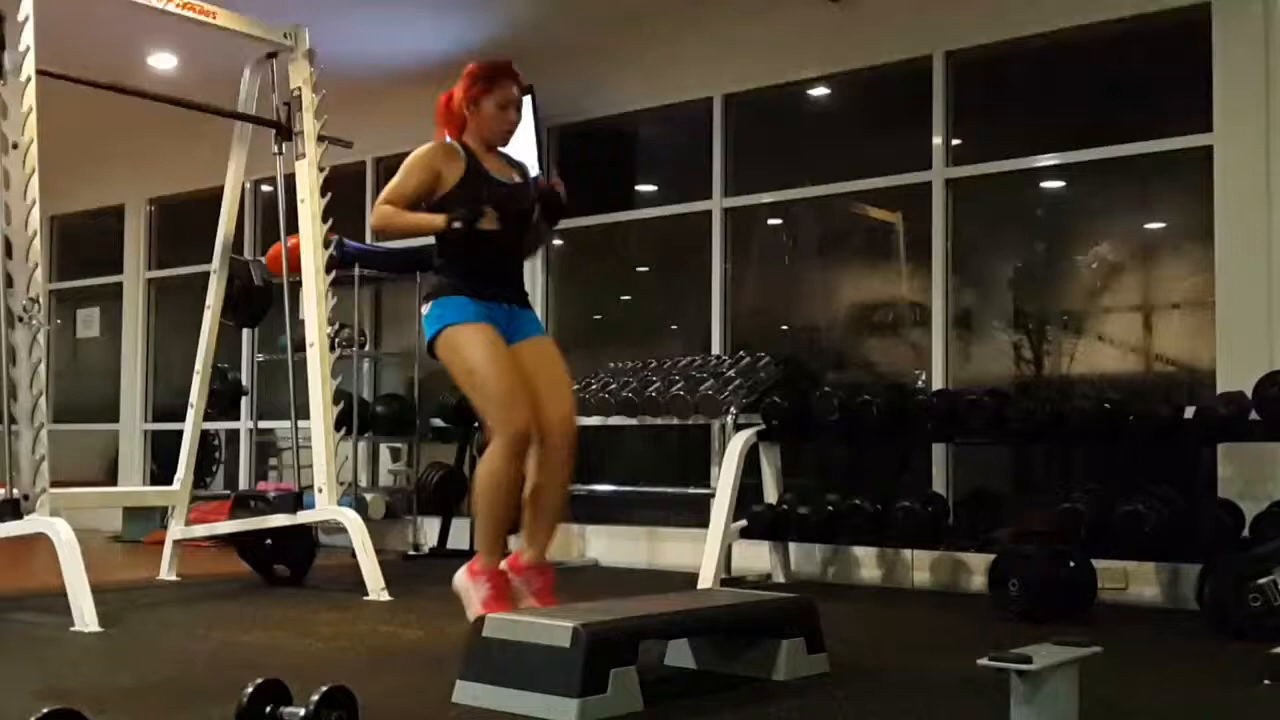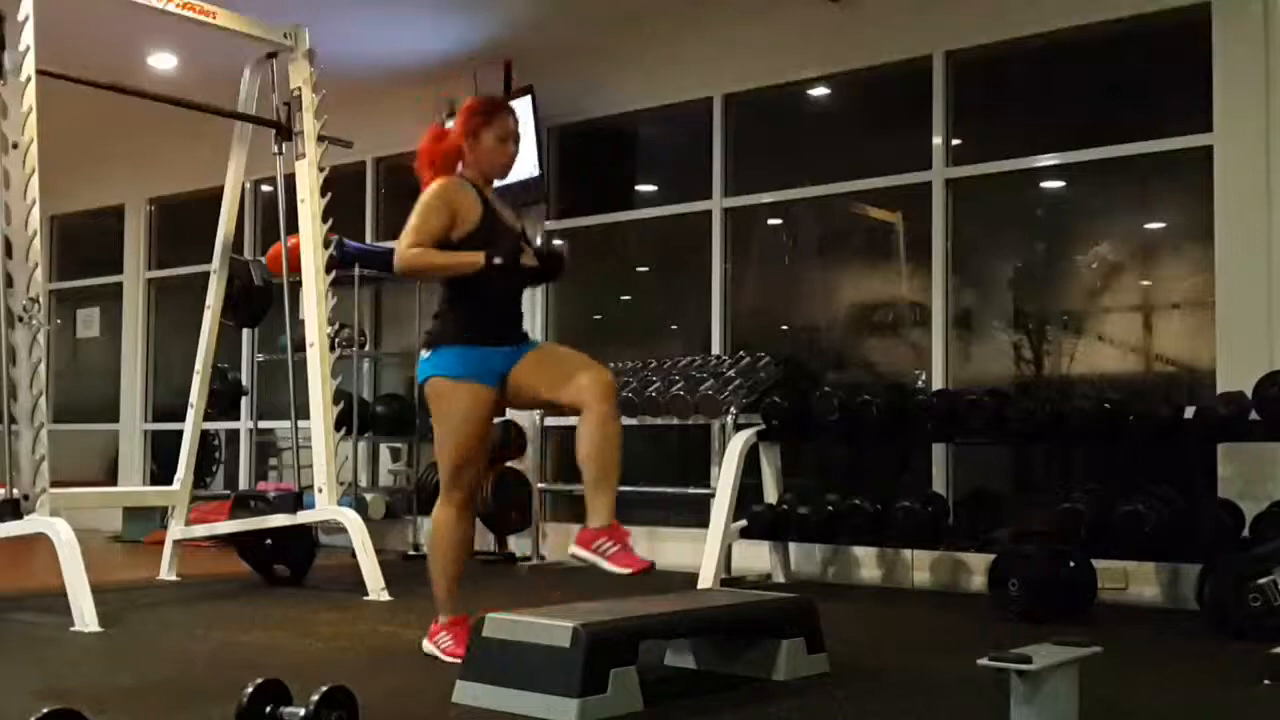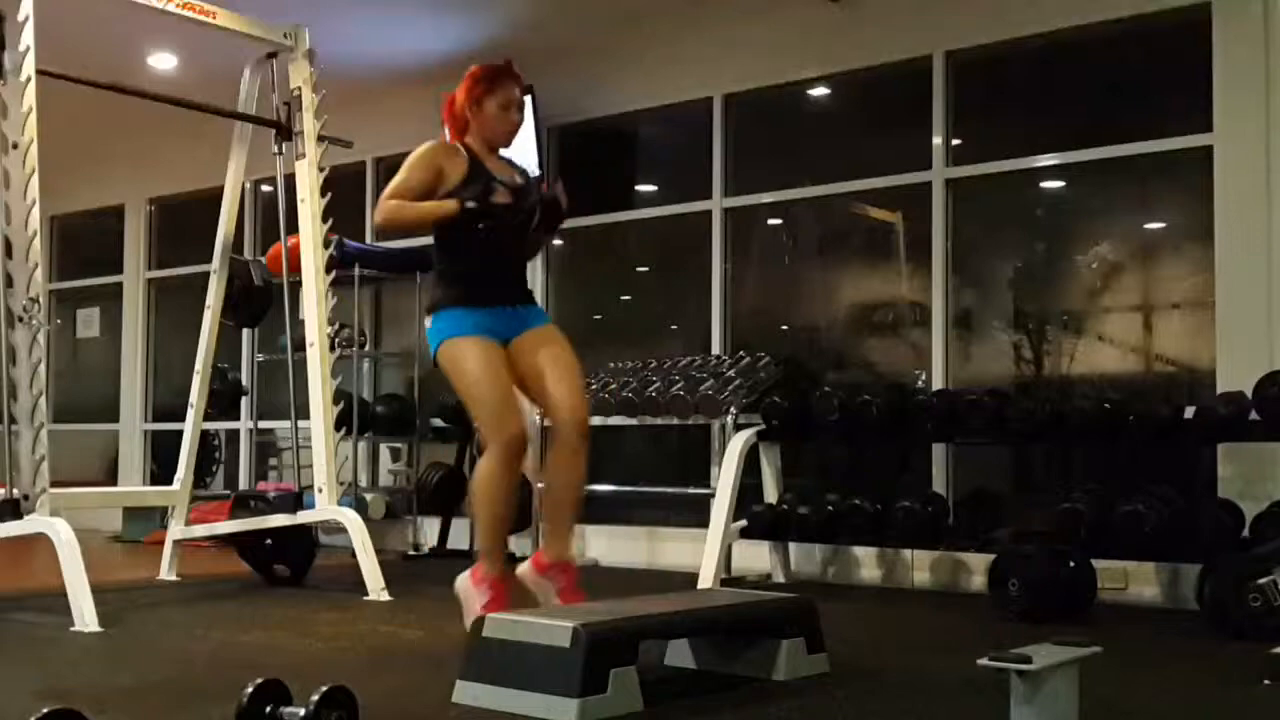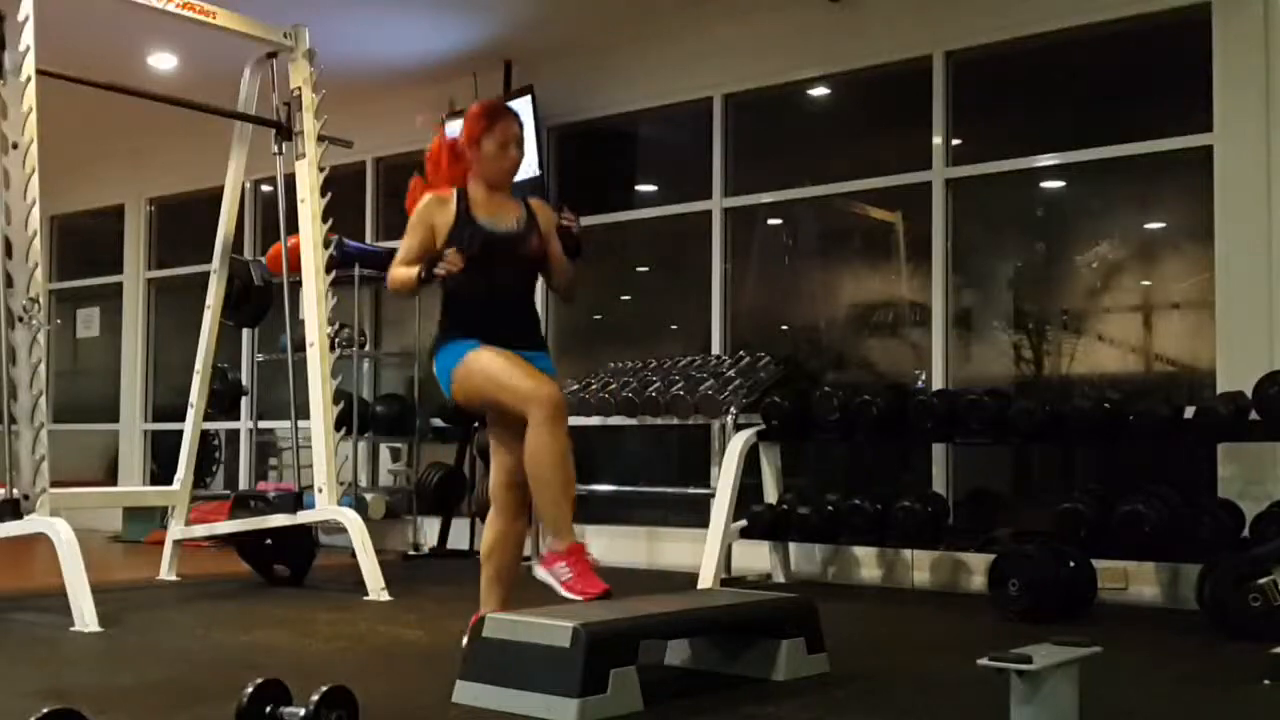
dt=0.2s
person 1, frame 1
left shoulder: (517, 172)
right shoulder: (438, 157)
right elbow: (382, 216)
left wrist: (548, 214)
right wrist: (453, 221)
left hip: (515, 309)
right hip: (458, 308)
left knee: (561, 428)
right knee: (514, 427)
left ankle: (529, 567)
right ankle: (484, 569)
person 1, frame 2
left shoulder: (501, 207)
right shoulder: (448, 192)
right elbow: (407, 257)
left wrist: (535, 266)
right wrist: (490, 259)
left hip: (513, 347)
right hip: (459, 351)
left knee: (598, 388)
right knee: (460, 486)
left ankle: (601, 531)
right ankle: (447, 624)
person 1, frame 3
left shoulder: (521, 178)
right shoulder: (439, 156)
right elbow: (385, 213)
left wrist: (551, 217)
right wrist: (462, 205)
left hip: (521, 312)
right hip: (460, 316)
left knee: (574, 414)
right knee: (507, 436)
left ankle: (553, 563)
right ankle: (488, 574)
person 1, frame 4
left shoulder: (537, 214)
right shoulder: (438, 204)
left elbow: (566, 287)
right elbow: (397, 274)
left wrist: (569, 254)
right wrist: (430, 271)
left hip: (528, 349)
right hip: (465, 351)
left knee: (510, 490)
right knee: (547, 400)
left ankle: (489, 619)
right ankle: (563, 552)
